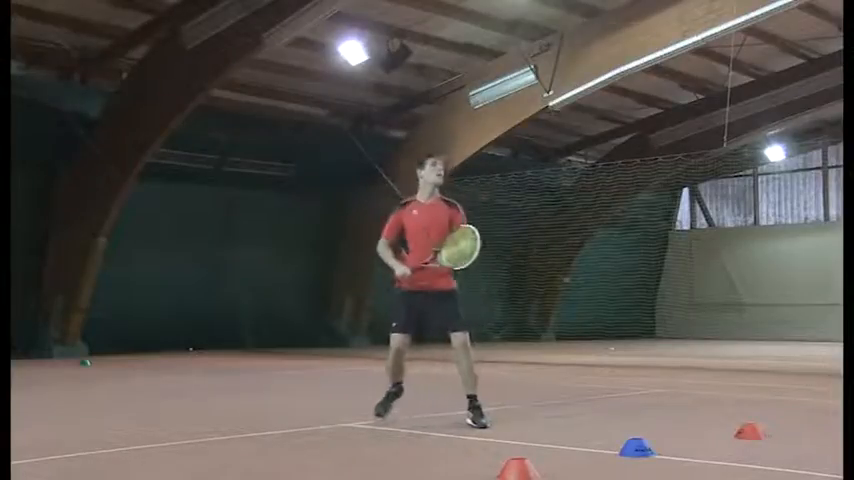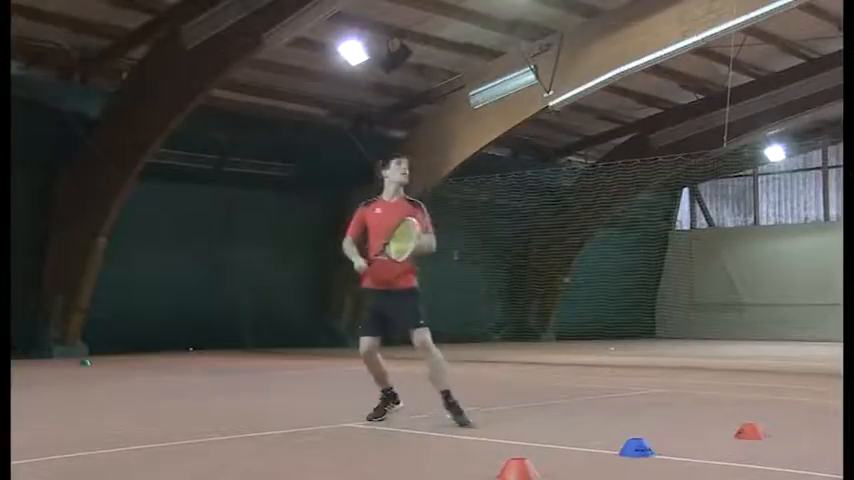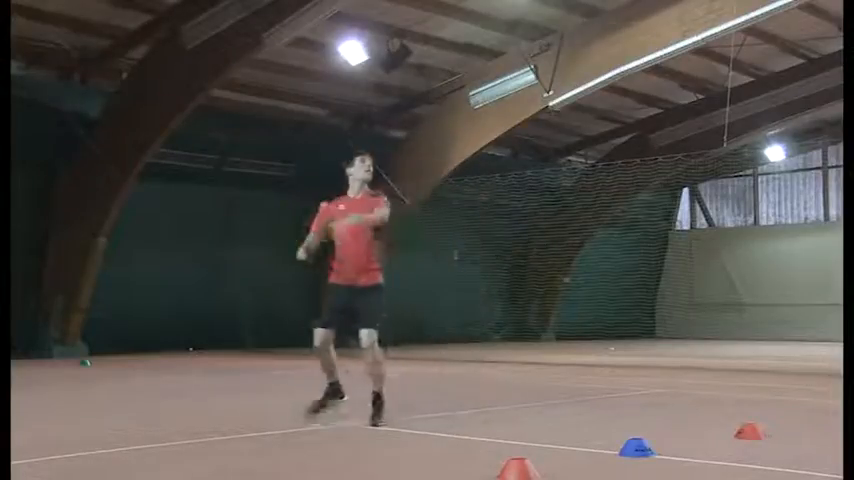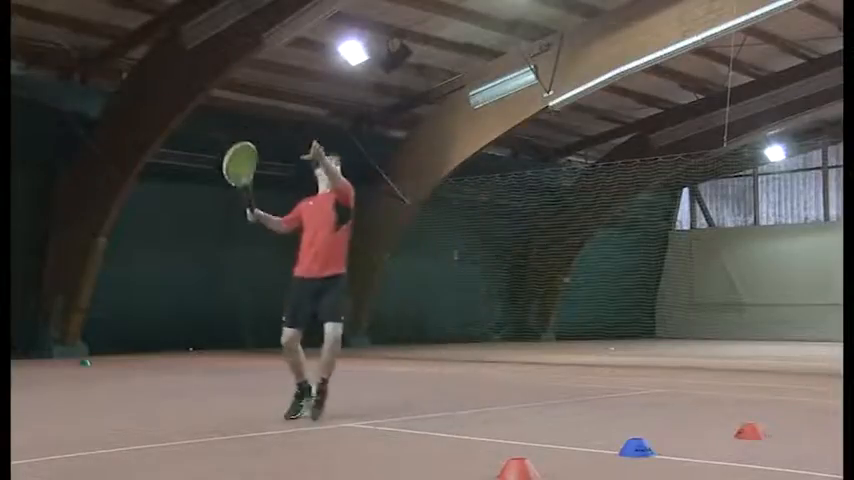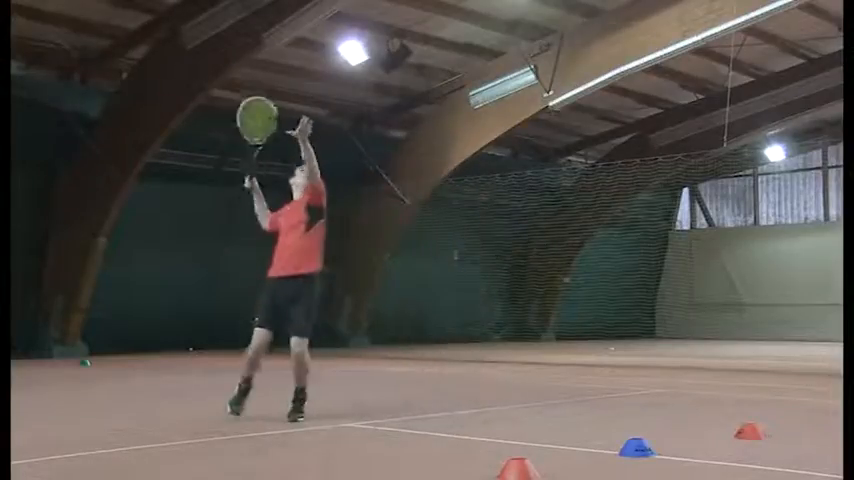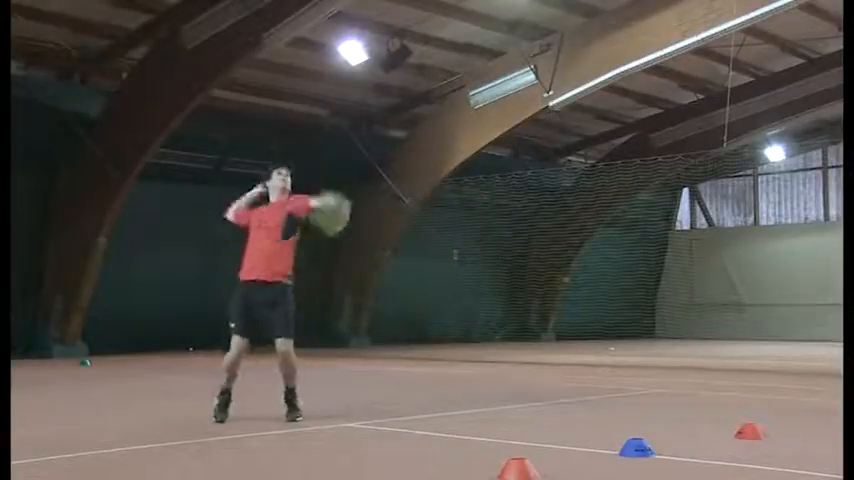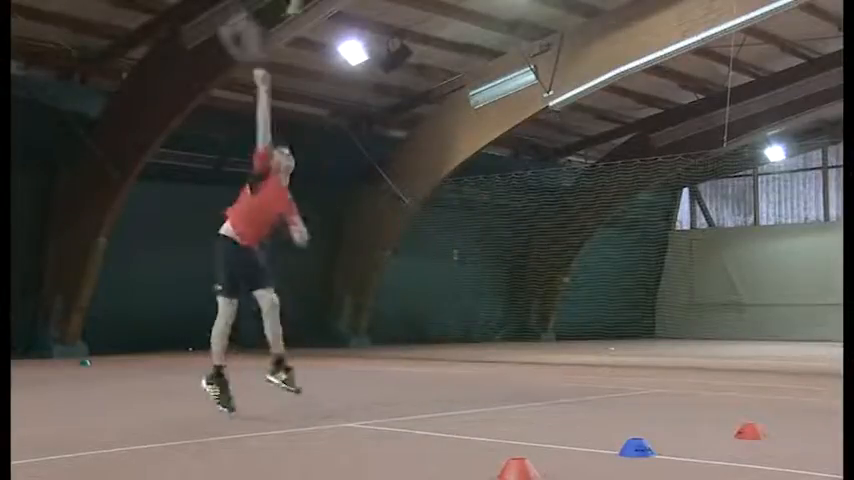
dt=0.2s
person 1, frame 1
left shoulder: (451, 208)
right shoulder: (403, 210)
right elbow: (383, 246)
right wrist: (397, 266)
left hip: (443, 289)
right hip: (410, 288)
left knee: (462, 343)
right knee: (397, 346)
left ankle: (473, 406)
right ankle: (395, 390)
person 1, frame 2
left shoulder: (415, 207)
right shoulder: (367, 208)
left elbow: (430, 244)
right elbow: (348, 242)
right wrist: (356, 259)
left hip: (404, 288)
right hip: (374, 288)
left knee: (424, 343)
right knee: (367, 350)
left ankle: (449, 402)
right ankle: (389, 397)
person 1, frame 3
left shoulder: (377, 200)
right shoulder: (332, 206)
left elbow: (381, 216)
right elbow: (315, 235)
left wrist: (354, 220)
right wrist: (305, 248)
left hip: (369, 285)
right hip: (339, 284)
left knee: (369, 342)
right knee: (320, 341)
left ankle: (377, 402)
right ankle: (334, 389)
person 1, frame 4
left shoulder: (343, 194)
right shoulder: (306, 204)
left elbow: (337, 178)
right elbow: (282, 226)
left wrist: (322, 158)
right wrist: (259, 215)
left hip: (332, 278)
right hip: (303, 278)
left knee: (333, 335)
right knee: (288, 340)
left ankle: (322, 390)
right ankle: (302, 390)
person 1, frame 5
left shoulder: (315, 198)
right shoulder: (284, 212)
left elbow: (313, 170)
right elbow: (266, 223)
left wrist: (304, 140)
right wrist: (255, 190)
left hip: (303, 282)
right hip: (276, 282)
left knee: (298, 350)
right knee: (258, 344)
left ankle: (299, 397)
right ankle: (244, 388)
person 1, frame 6
left shoulder: (294, 204)
right shoulder: (257, 212)
left elbow: (315, 202)
right elbow: (231, 214)
left wrist: (325, 202)
right wrist: (253, 194)
left hip: (278, 287)
right hip: (248, 286)
left knee: (285, 351)
right knee: (238, 351)
left ankle: (291, 400)
right ankle: (224, 397)
person 1, frame 7
left shoulder: (286, 200)
right shoulder: (263, 176)
left elbow: (299, 233)
right elbow: (263, 138)
left wrist: (298, 233)
right wrist: (263, 90)
left hip: (250, 251)
right hip: (230, 244)
left knee: (271, 303)
right knee: (227, 313)
left ankle: (279, 366)
right ankle: (216, 376)
